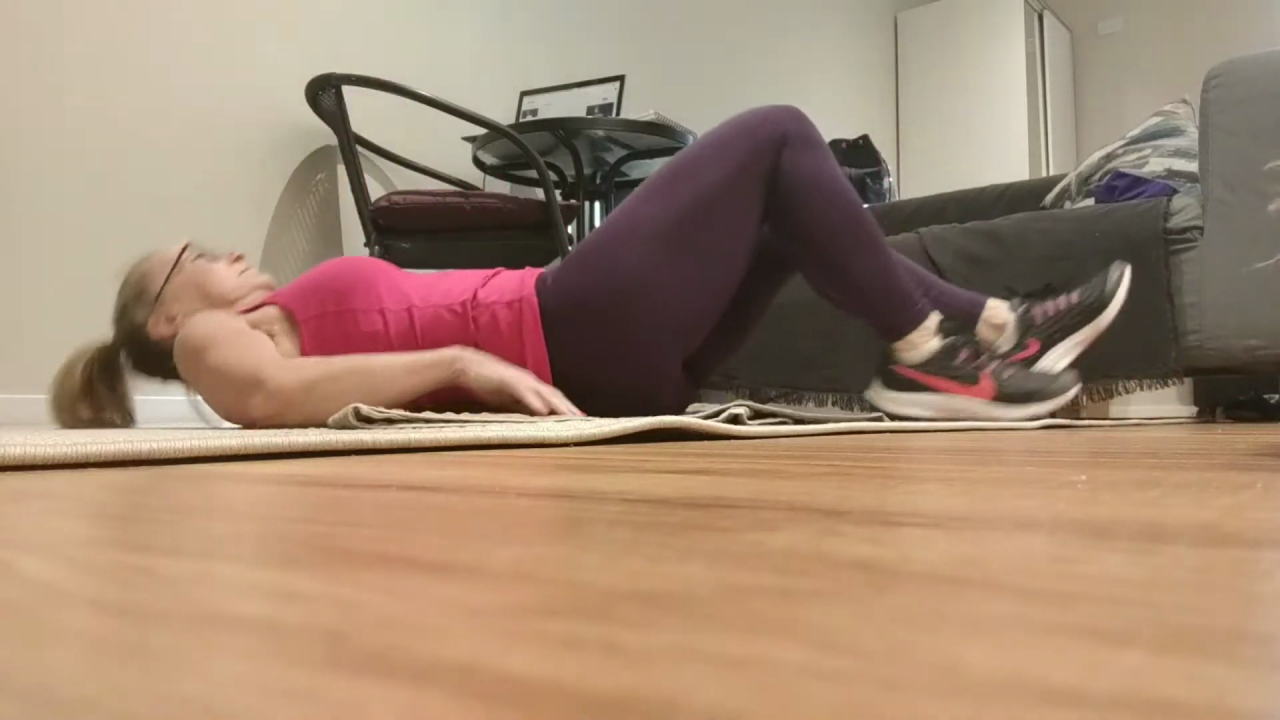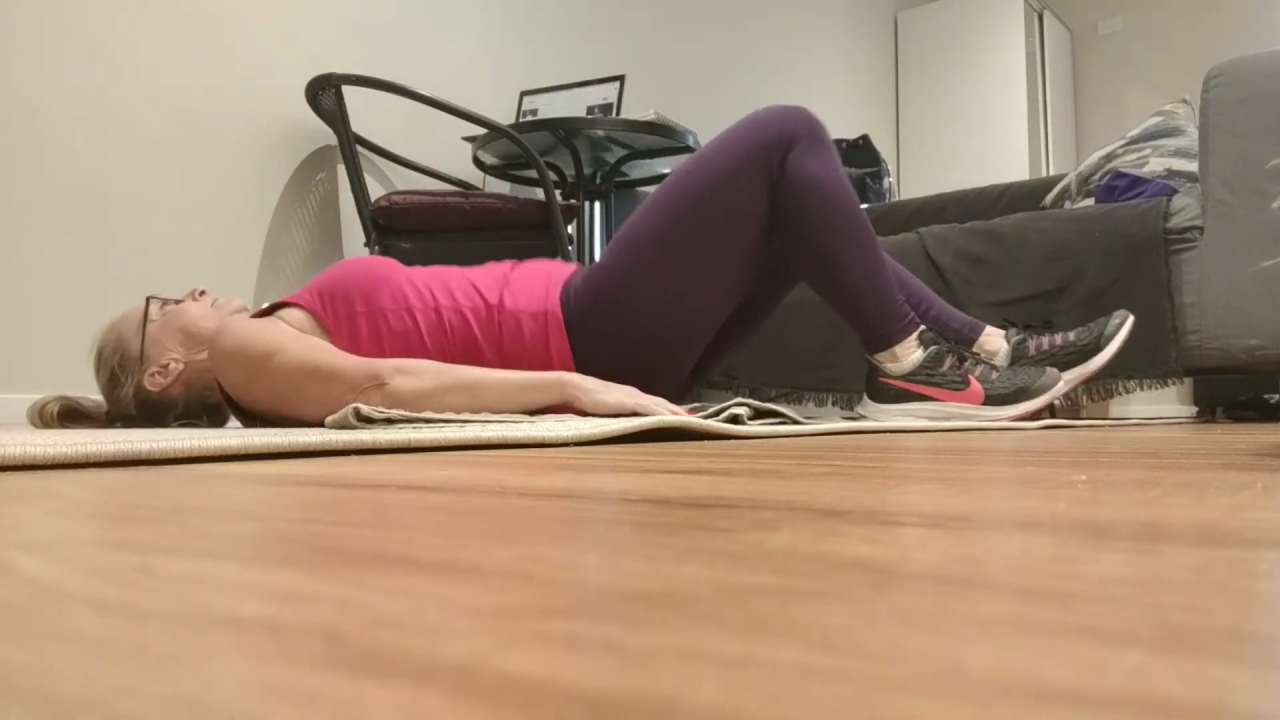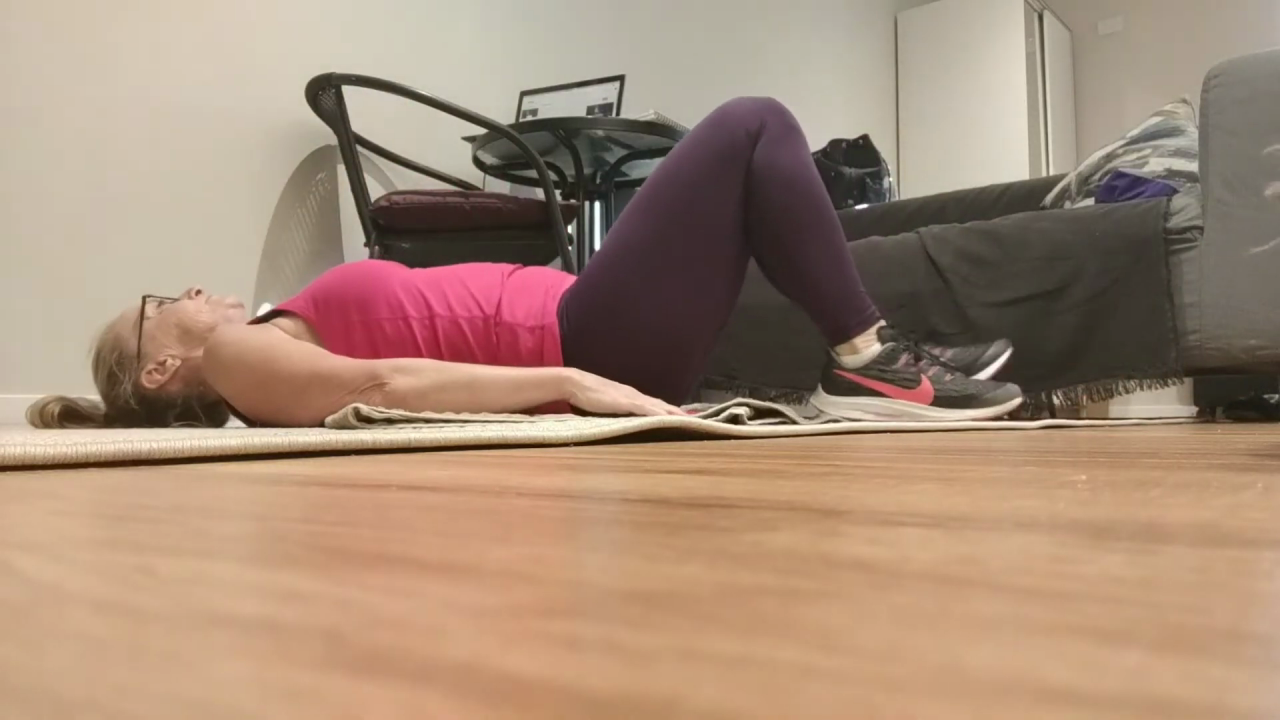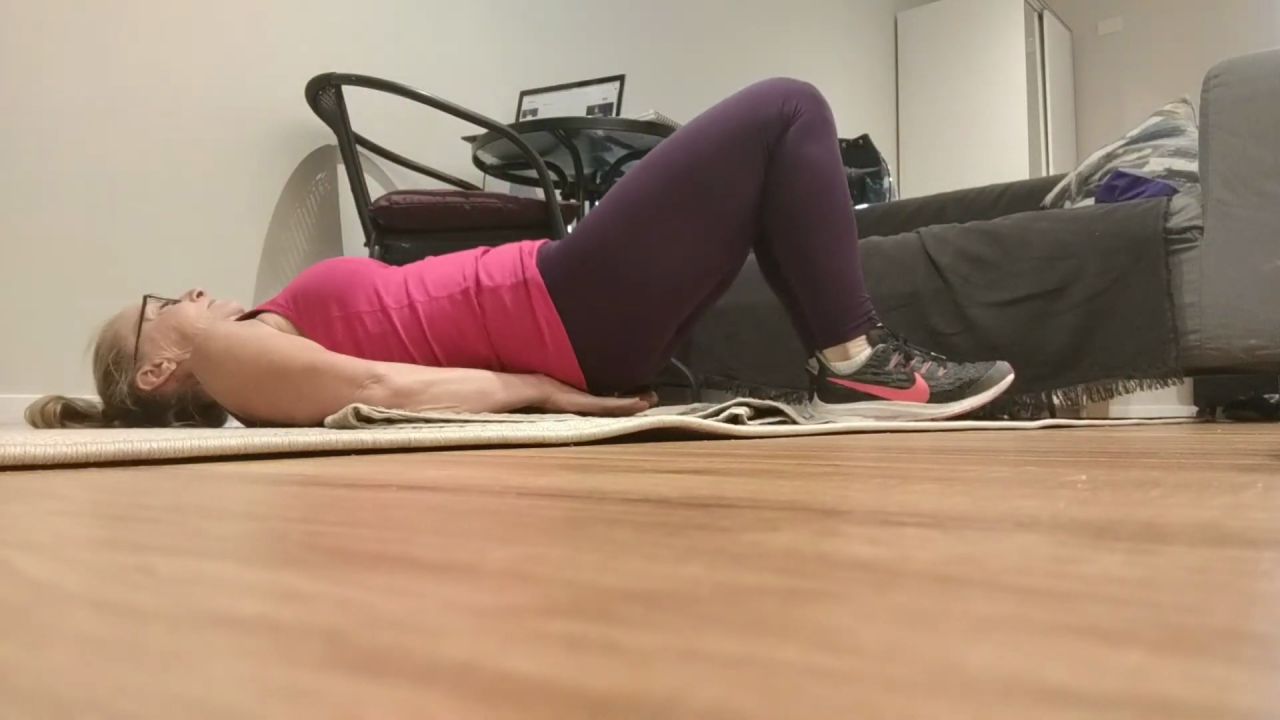
dt=0.7s
person 1, frame 1
left shoulder: (291, 328)
right shoulder: (220, 348)
right elbow: (285, 396)
right wrist: (463, 359)
left hip: (602, 352)
right hip: (578, 338)
left knee: (795, 217)
right knee: (778, 132)
left ankle: (995, 329)
right ankle: (925, 360)
person 1, frame 2
left shoulder: (274, 341)
right shoulder: (254, 356)
right elbow: (391, 386)
right wrist: (576, 389)
left hip: (599, 343)
right hip: (592, 339)
left knee: (802, 213)
right knee: (787, 136)
left ankle: (991, 351)
right ankle: (909, 368)
person 1, frame 3
left shoulder: (273, 342)
right shoulder: (246, 366)
right elbow: (387, 386)
right wrist: (572, 384)
left hip: (576, 323)
right hip: (590, 345)
left knee: (747, 155)
right knee: (753, 126)
left ankle: (876, 357)
right ankle: (863, 364)
person 1, frame 4
left shoulder: (259, 340)
right shoulder: (231, 359)
right elbow: (386, 385)
right wrist: (552, 392)
left hip: (574, 314)
right hip: (573, 313)
left knee: (766, 164)
right knee: (789, 112)
left ankle: (852, 359)
right ankle: (856, 368)
